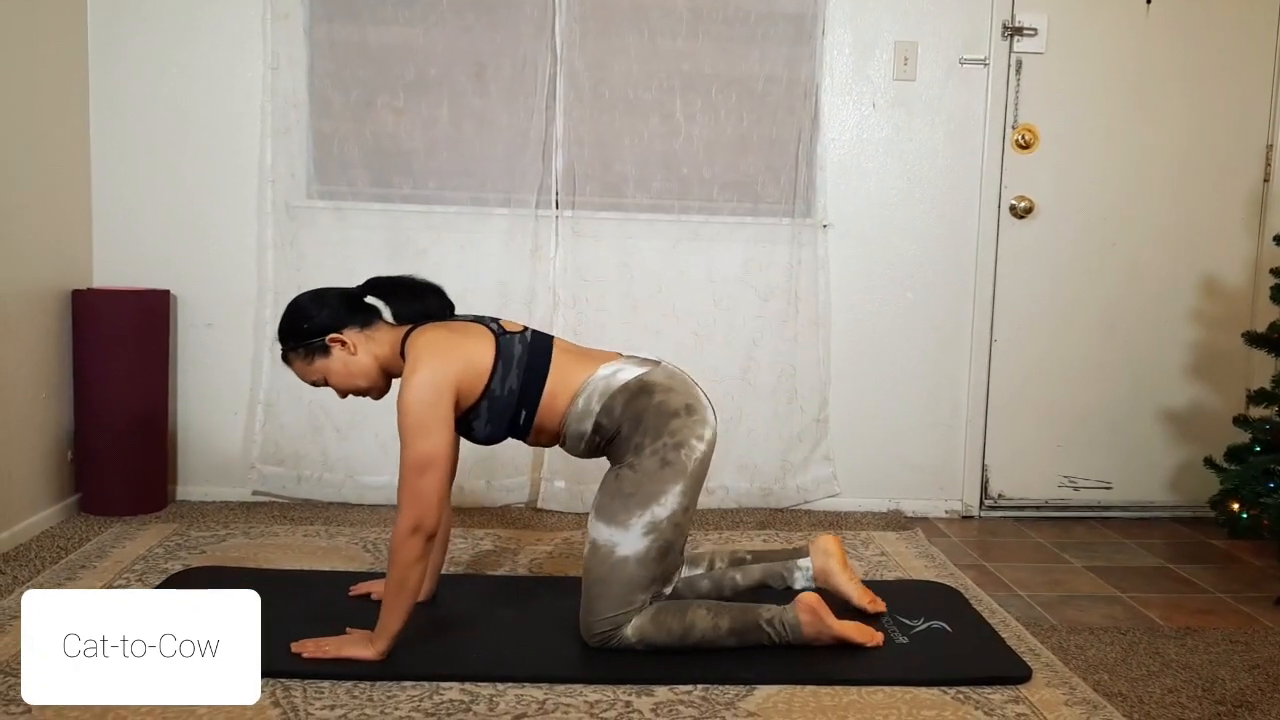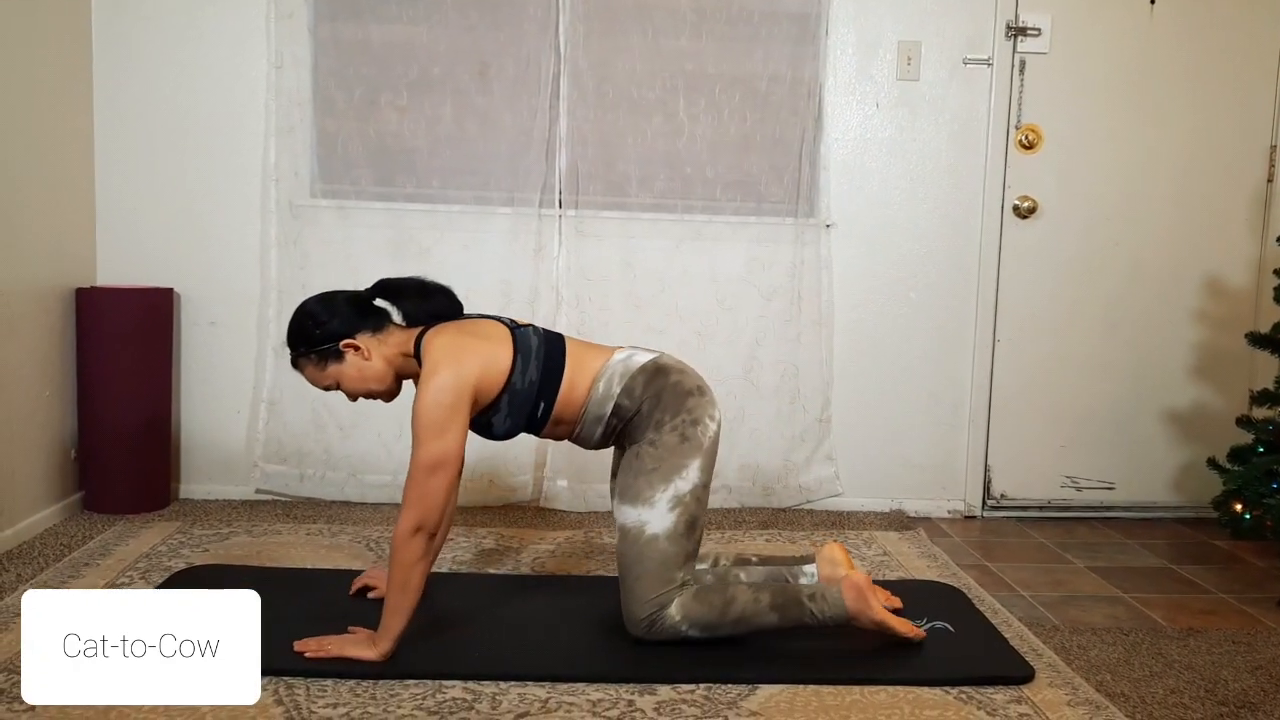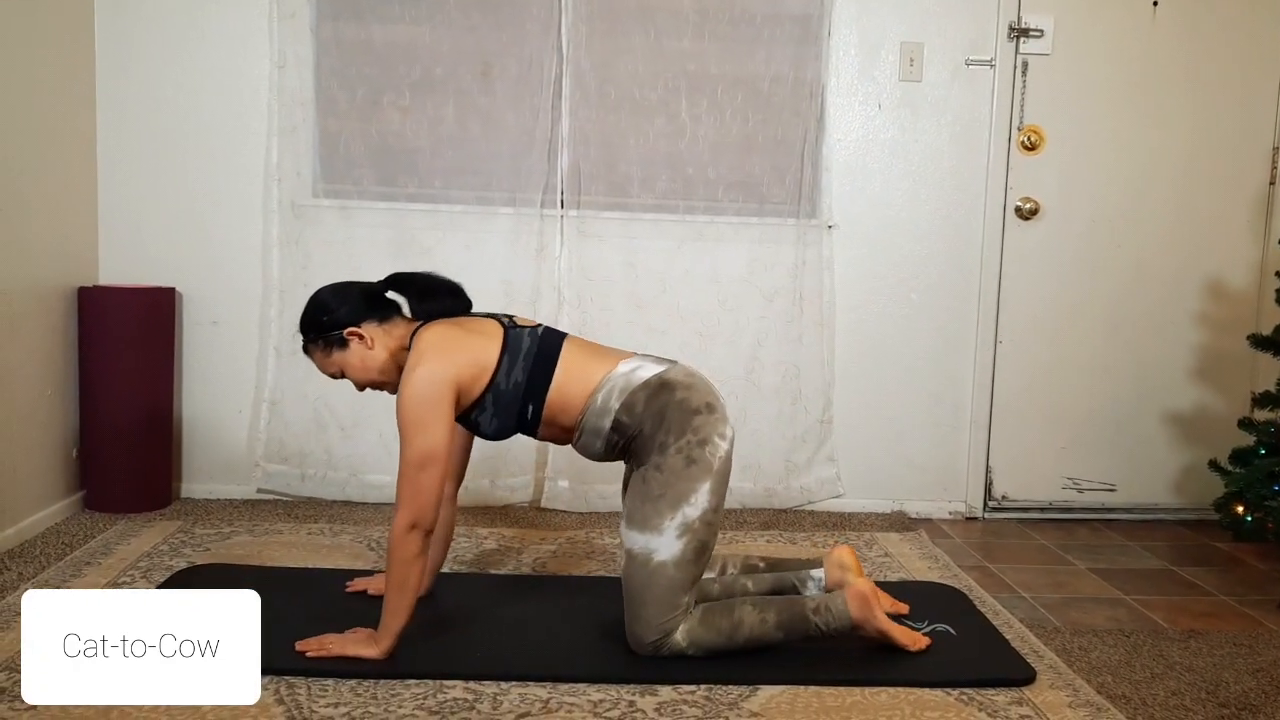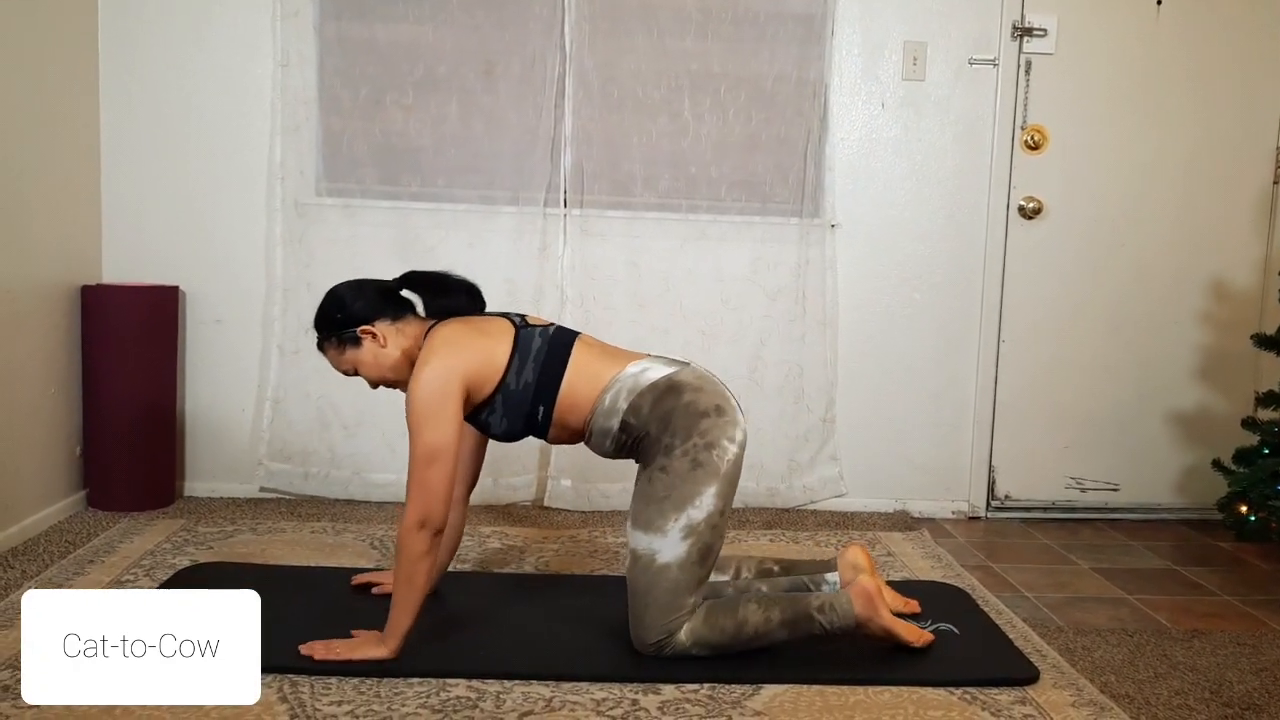
dt=0.5s
person 1, frame 1
left shoulder: (425, 375)
right shoulder: (433, 347)
left elbow: (417, 522)
right elbow: (438, 494)
left wrist: (379, 640)
right wrist: (420, 583)
left hip: (657, 424)
right hip: (662, 406)
left knee: (611, 624)
right knee: (652, 580)
left ankle: (799, 621)
right ankle: (810, 564)
person 1, frame 2
left shoulder: (443, 375)
right shoulder: (437, 350)
left elbow: (418, 521)
right elbow: (442, 492)
left wrist: (380, 642)
right wrist: (408, 576)
left hip: (668, 408)
right hip: (652, 412)
left knee: (654, 613)
right knee: (661, 575)
left ankle: (841, 599)
right ankle: (818, 568)
person 1, frame 3
left shoulder: (425, 368)
right shoulder: (452, 348)
left elbow: (415, 518)
right elbow: (445, 492)
left wrist: (382, 639)
right wrist: (416, 582)
left hip: (677, 424)
right hip: (676, 408)
left knee: (657, 633)
right knee: (671, 576)
left ankle: (846, 608)
right ankle: (826, 572)
person 1, frame 4
left shoulder: (436, 366)
right shoulder: (465, 352)
left elbow: (424, 517)
right elbow: (457, 494)
left wrist: (388, 641)
right wrist: (421, 578)
left hip: (686, 424)
right hip: (690, 409)
left knee: (660, 633)
right knee: (681, 580)
left ankle: (850, 605)
right ankle: (838, 572)
